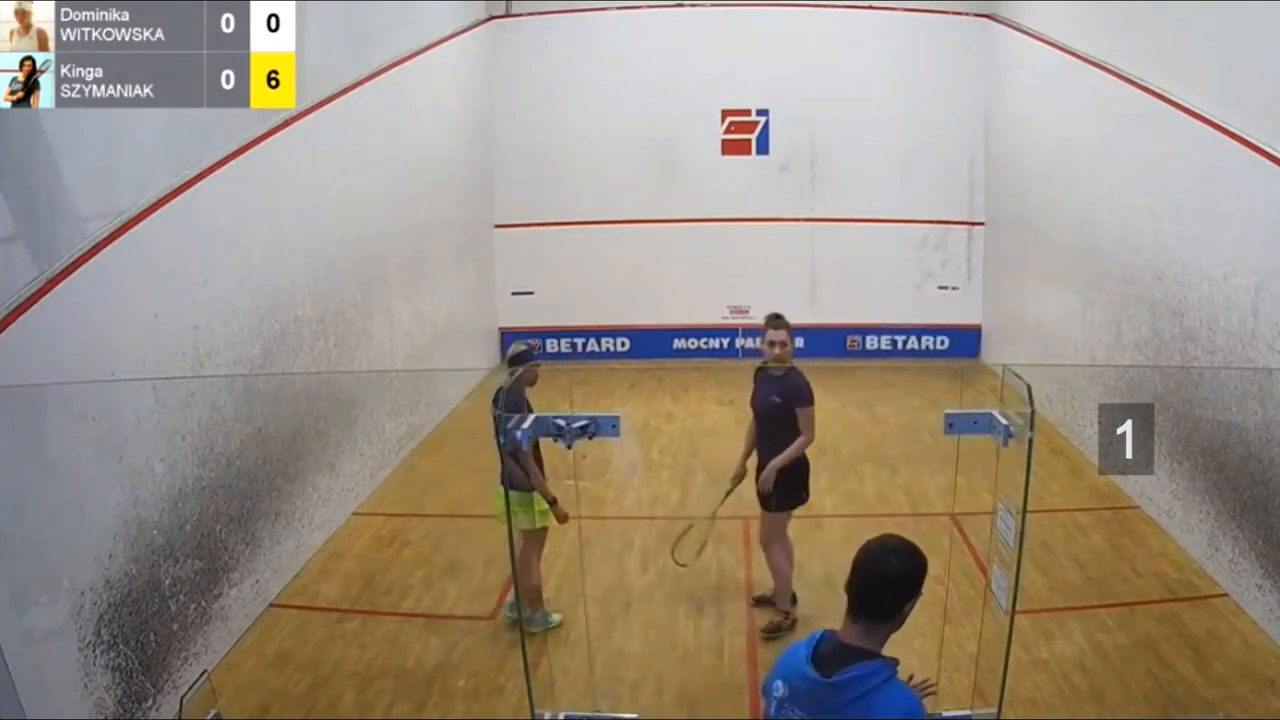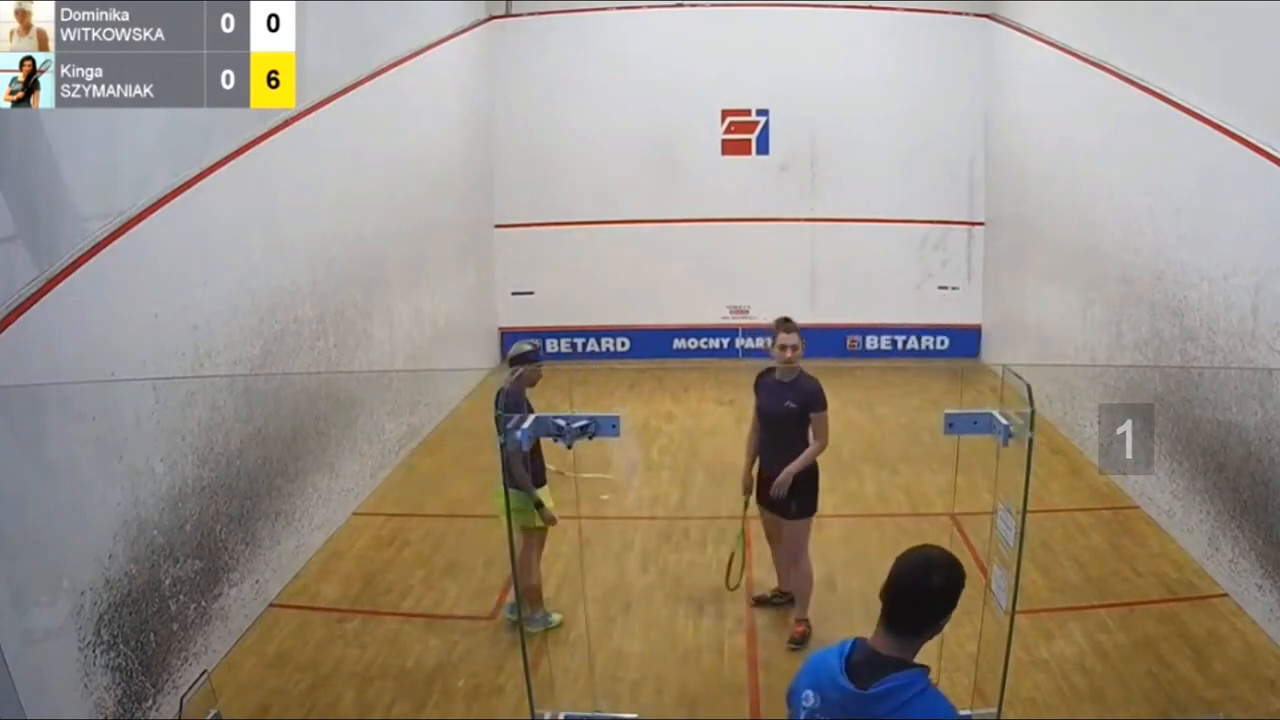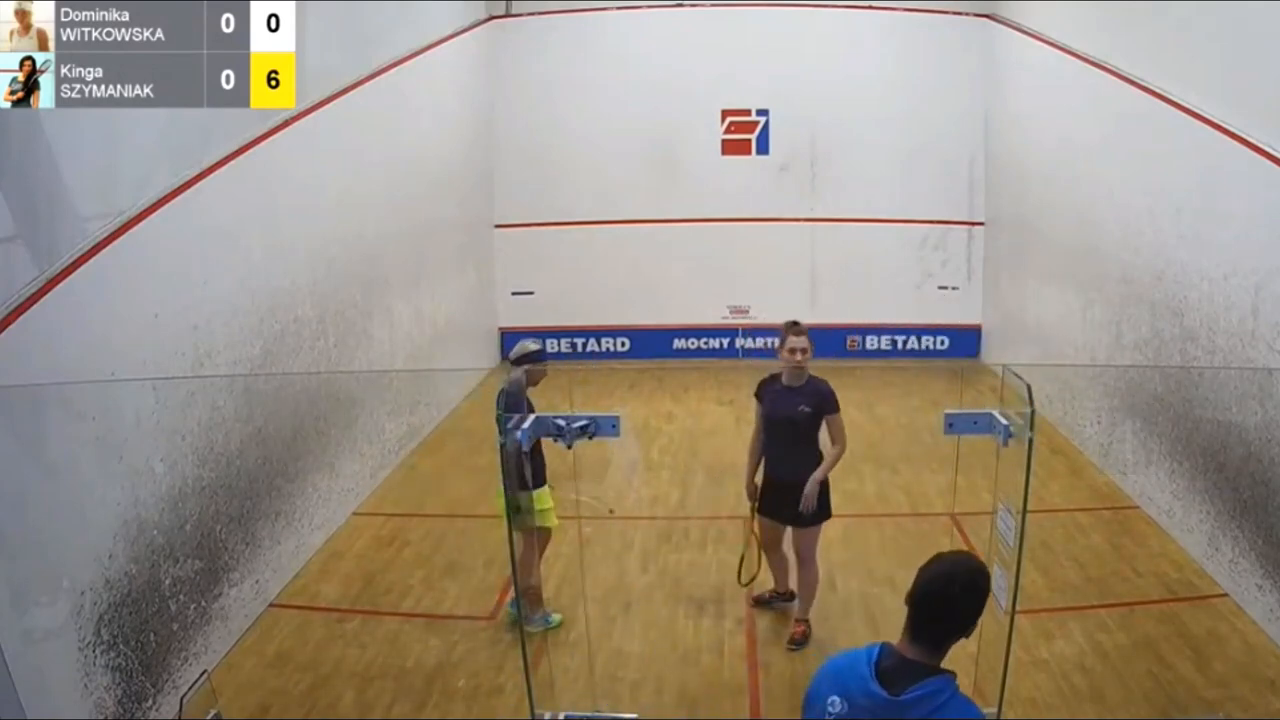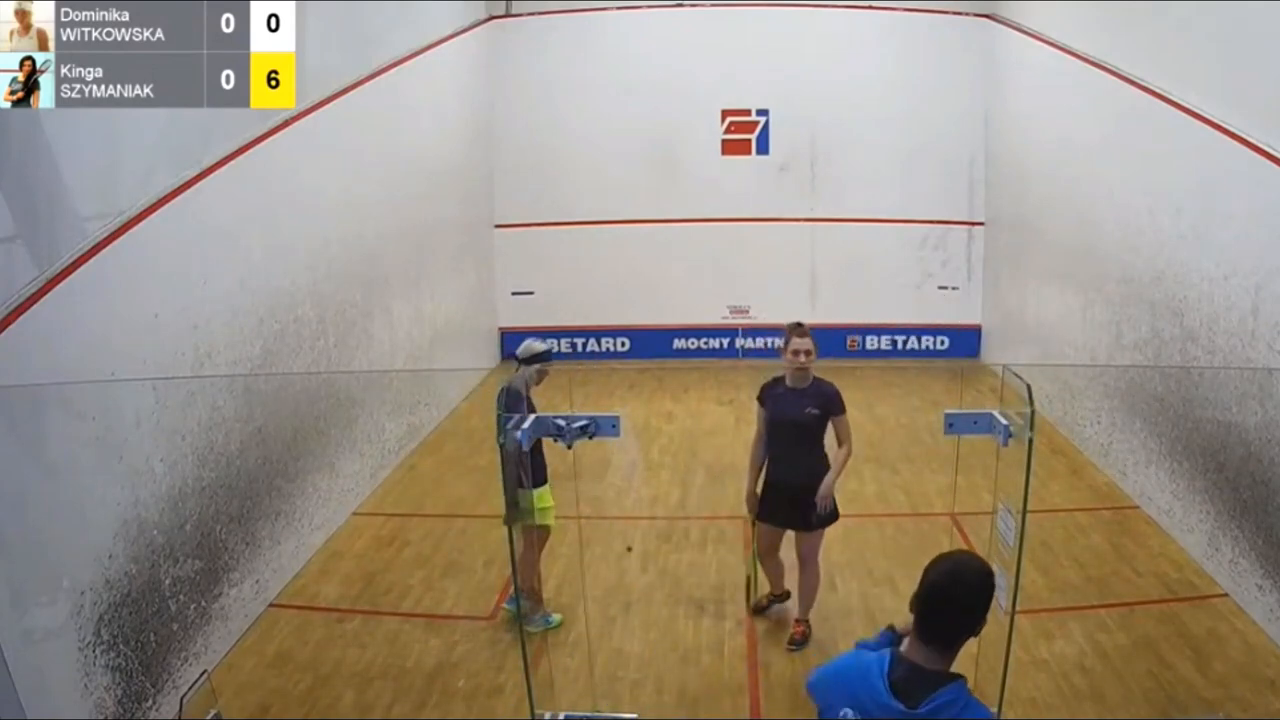
dt=0.2s
person 1, frame 1
left shoulder: (796, 384)
right shoulder: (761, 375)
left elbow: (807, 435)
left wrist: (775, 465)
right wrist: (742, 461)
left hip: (787, 472)
right hip: (766, 468)
left knee: (770, 541)
right knee: (777, 536)
left ankle: (784, 612)
right ankle: (784, 592)
person 1, frame 2
left shoulder: (809, 388)
right shoulder: (763, 380)
left elbow: (820, 441)
left wrist: (789, 471)
right wrist: (747, 469)
left hip: (797, 479)
right hip: (769, 474)
left knee: (796, 551)
right knee: (774, 538)
left ankle: (802, 619)
right ankle: (785, 591)
person 1, frame 3
left shoulder: (821, 392)
right shoulder: (767, 387)
left elbow: (838, 444)
right elbow: (758, 435)
left wrist: (816, 478)
right wrist: (750, 477)
left hip: (806, 485)
right hip: (773, 481)
left knee: (805, 555)
right knee: (768, 543)
left ankle: (802, 620)
right ankle: (782, 590)
person 1, frame 4
left shoulder: (827, 394)
right shoulder: (769, 390)
left elbow: (845, 445)
right elbow: (760, 441)
left wrist: (830, 480)
right wrist: (751, 485)
left hip: (811, 489)
right hip: (775, 485)
left knee: (807, 559)
right knee: (764, 551)
left ankle: (802, 620)
right ankle: (777, 591)
person 2, frame 1
left shoulder: (501, 397)
right shoulder: (519, 406)
right elbow: (527, 462)
right wrist: (553, 502)
left hip: (509, 487)
right hip: (526, 491)
left knee: (526, 548)
right knee: (532, 554)
left ankle: (517, 603)
right ankle: (536, 615)
person 2, frame 2
left shoulder: (505, 395)
right shoulder: (517, 405)
right elbow: (516, 461)
right wrist: (540, 505)
left hip: (515, 487)
right hip: (527, 490)
left knee: (528, 547)
right knee: (532, 551)
left ankle: (519, 604)
right ankle: (536, 615)
person 2, frame 3
left shoulder: (508, 394)
right shoulder: (518, 404)
right elbow: (510, 457)
right wrist: (514, 506)
left hip: (525, 485)
right hip: (528, 489)
left knee: (532, 546)
right knee: (532, 550)
left ankle: (520, 600)
right ankle: (536, 614)
person 2, frame 4
left shoulder: (508, 393)
right shoulder: (519, 404)
right elbow: (512, 454)
right wrist: (514, 502)
left hip: (522, 484)
right hip: (530, 488)
left knee: (531, 545)
right knee: (533, 549)
left ankle: (518, 596)
right ankle: (536, 615)
